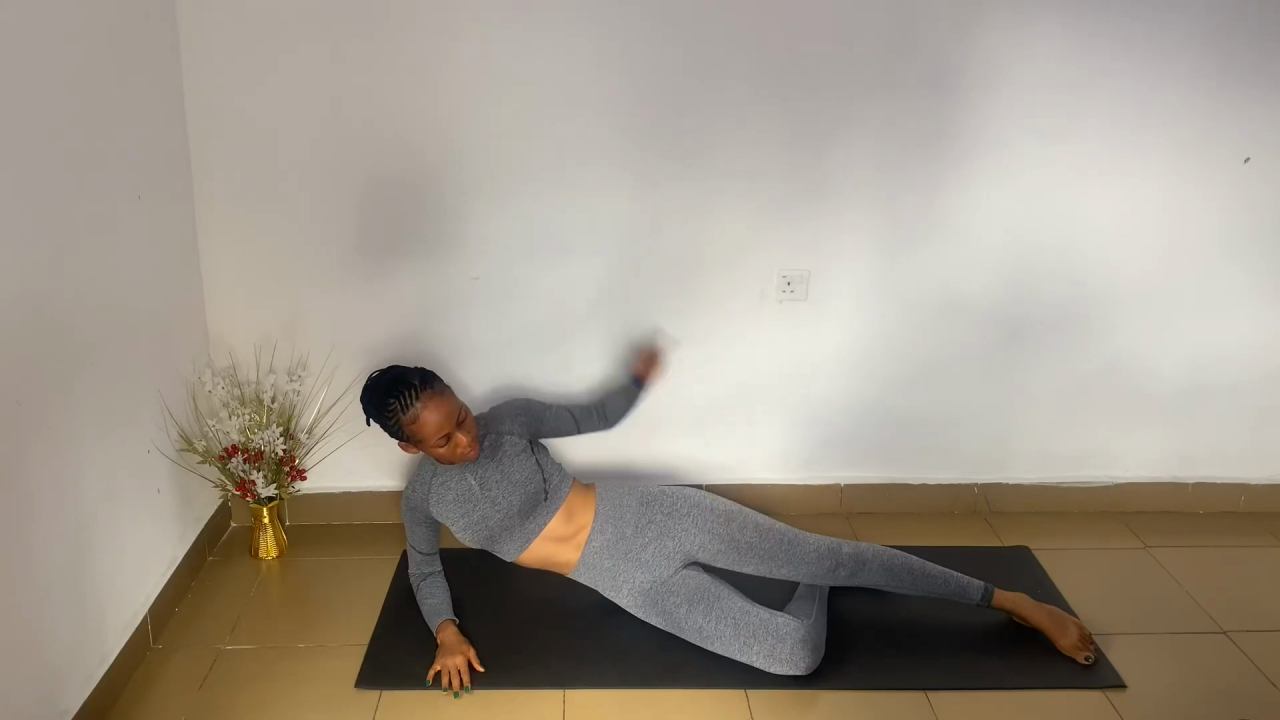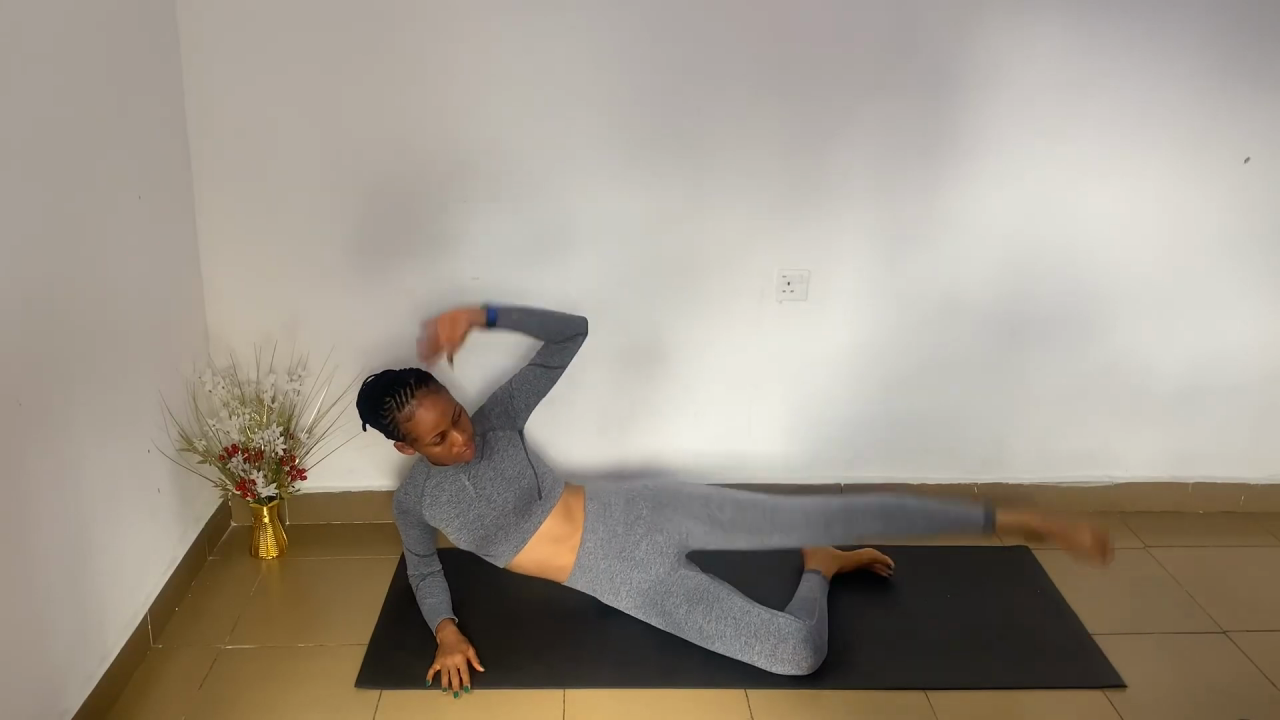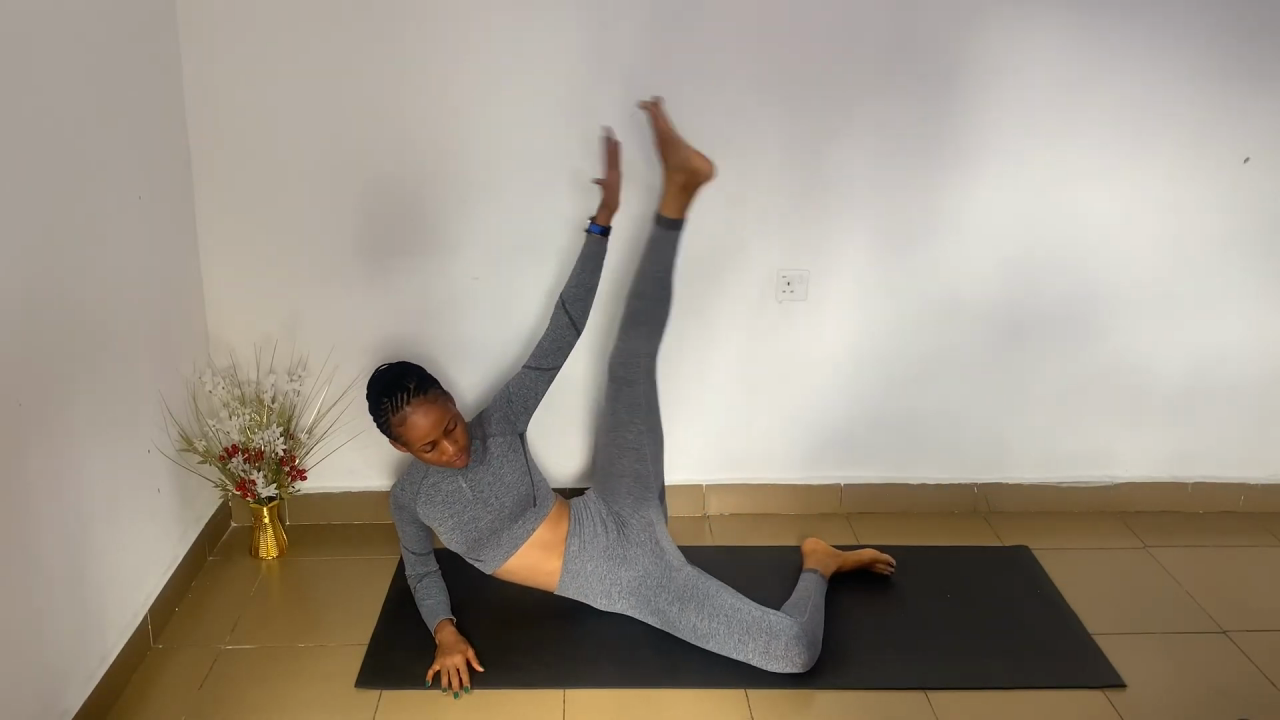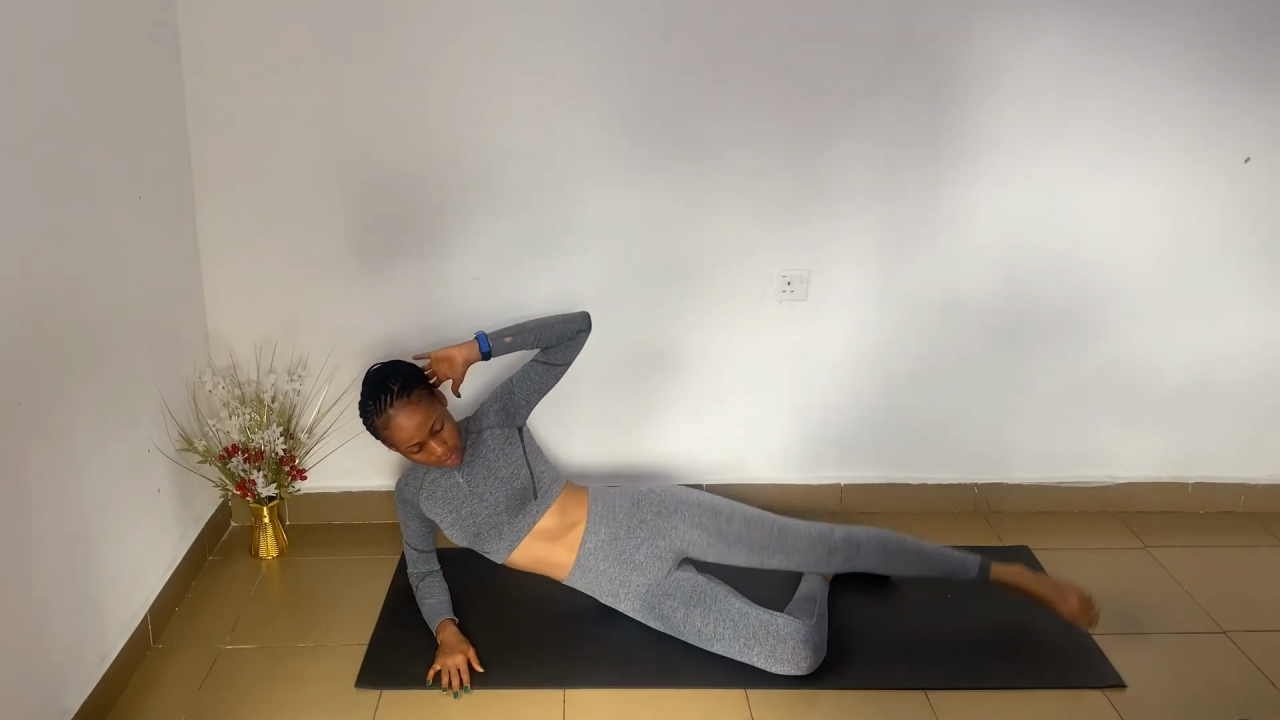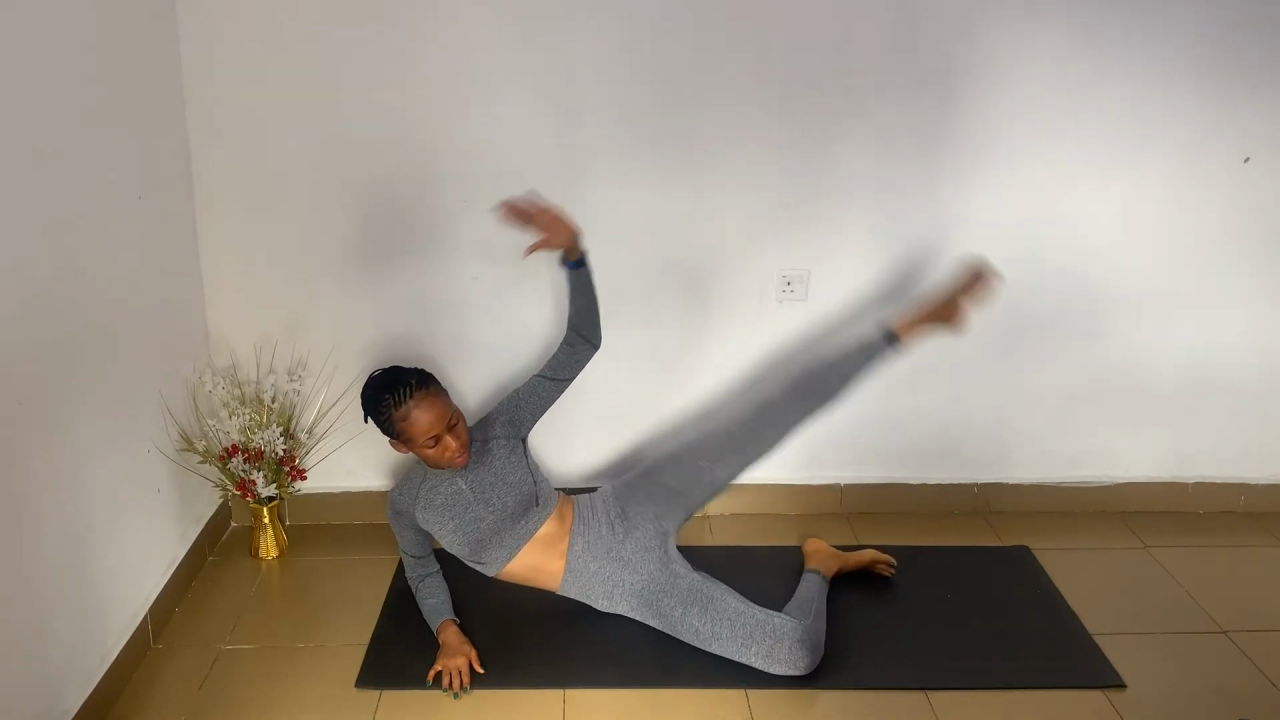
dt=0.7s
person 1, frame 1
left shoulder: (508, 419)
right shoulder: (423, 492)
left elbow: (602, 415)
right elbow: (423, 564)
left wrist: (637, 377)
right wrist: (446, 632)
left hip: (650, 518)
right hip: (630, 582)
left knee: (835, 554)
right knee: (795, 653)
left ankle: (1013, 602)
right ankle: (815, 583)
person 1, frame 2
left shoulder: (494, 420)
right shoulder: (416, 499)
left elbow: (572, 329)
right elbow: (422, 568)
left wrist: (481, 314)
right wrist: (446, 633)
left hip: (638, 524)
right hip: (625, 585)
left knee: (825, 517)
right knee: (795, 654)
left ankle: (1013, 519)
right ankle: (826, 566)
person 1, frame 3
left shoulder: (498, 421)
right shoulder: (410, 495)
left elbow: (566, 325)
right elbow: (419, 566)
left wrist: (603, 219)
right wrist: (445, 632)
left hip: (622, 525)
right hip: (616, 586)
left knee: (631, 363)
right ankle: (824, 562)
person 1, frame 4
left shoulder: (496, 414)
right shoulder: (413, 494)
left elbow: (578, 327)
right elbow: (420, 565)
left wrist: (480, 346)
right wrist: (446, 632)
left hip: (643, 522)
right hip: (625, 587)
left knee: (830, 541)
right knee: (797, 654)
left ankle: (1007, 574)
right ankle: (819, 582)
person 1, frame 5
left shoulder: (501, 426)
right shoulder: (410, 502)
left elbow: (582, 341)
right elbow: (419, 566)
left wrist: (573, 253)
right wrist: (447, 632)
left hip: (628, 517)
right hip: (620, 585)
left knee: (760, 426)
right knee: (795, 655)
left ankle: (909, 326)
right ankle: (819, 564)
